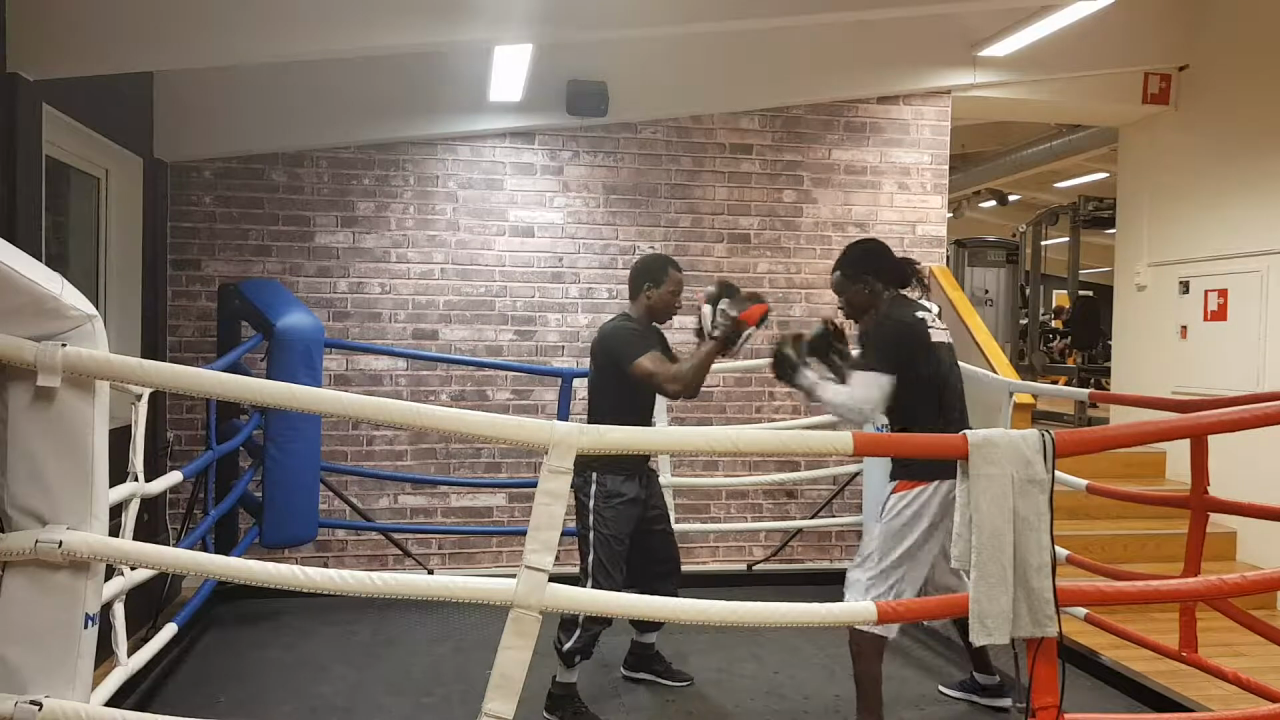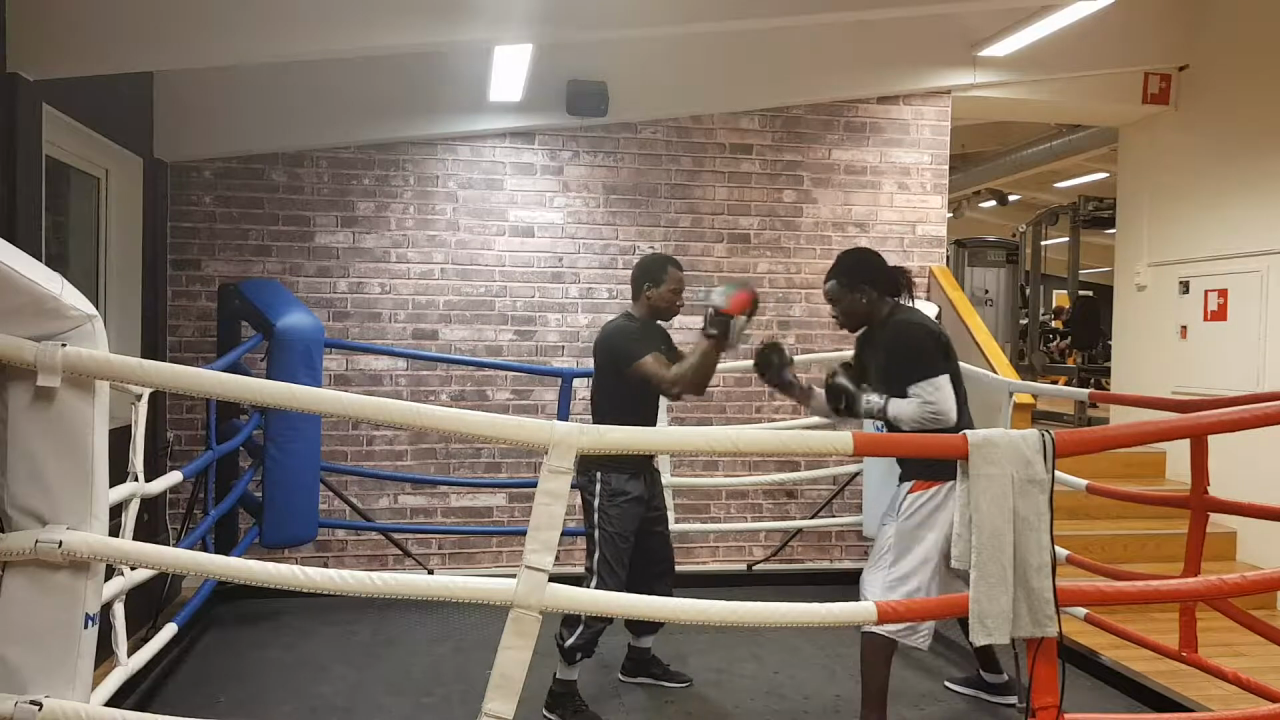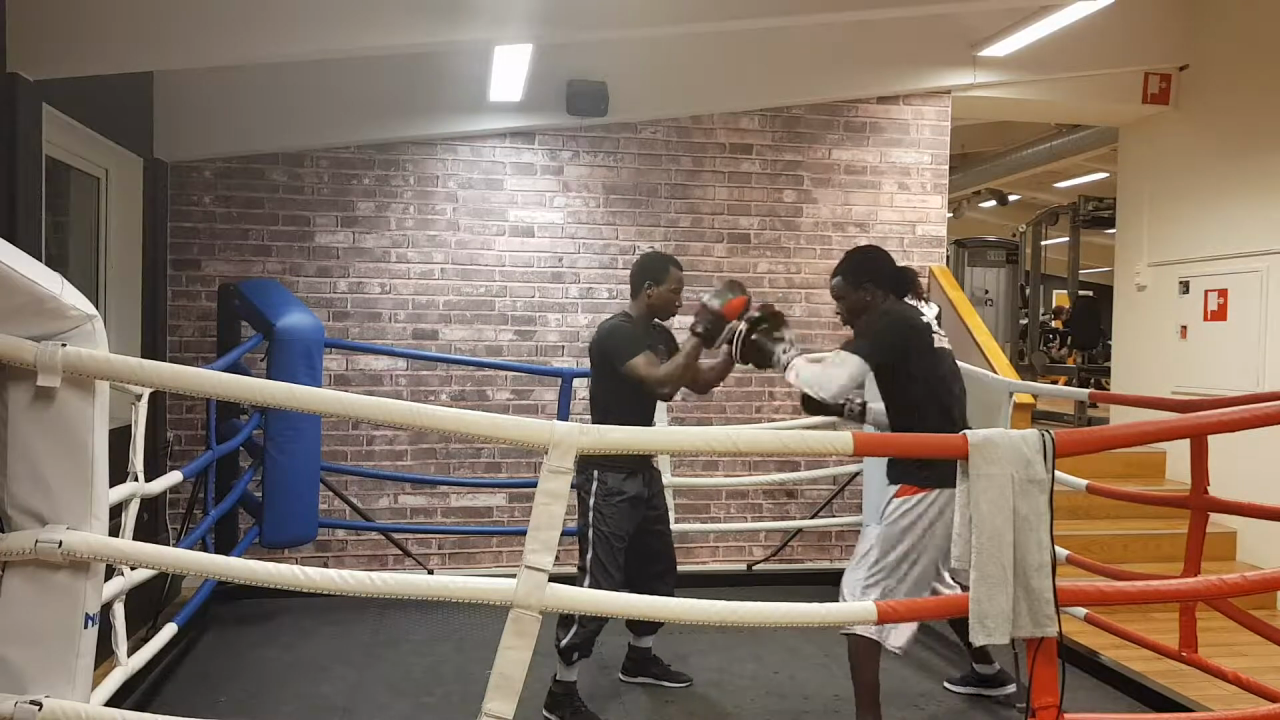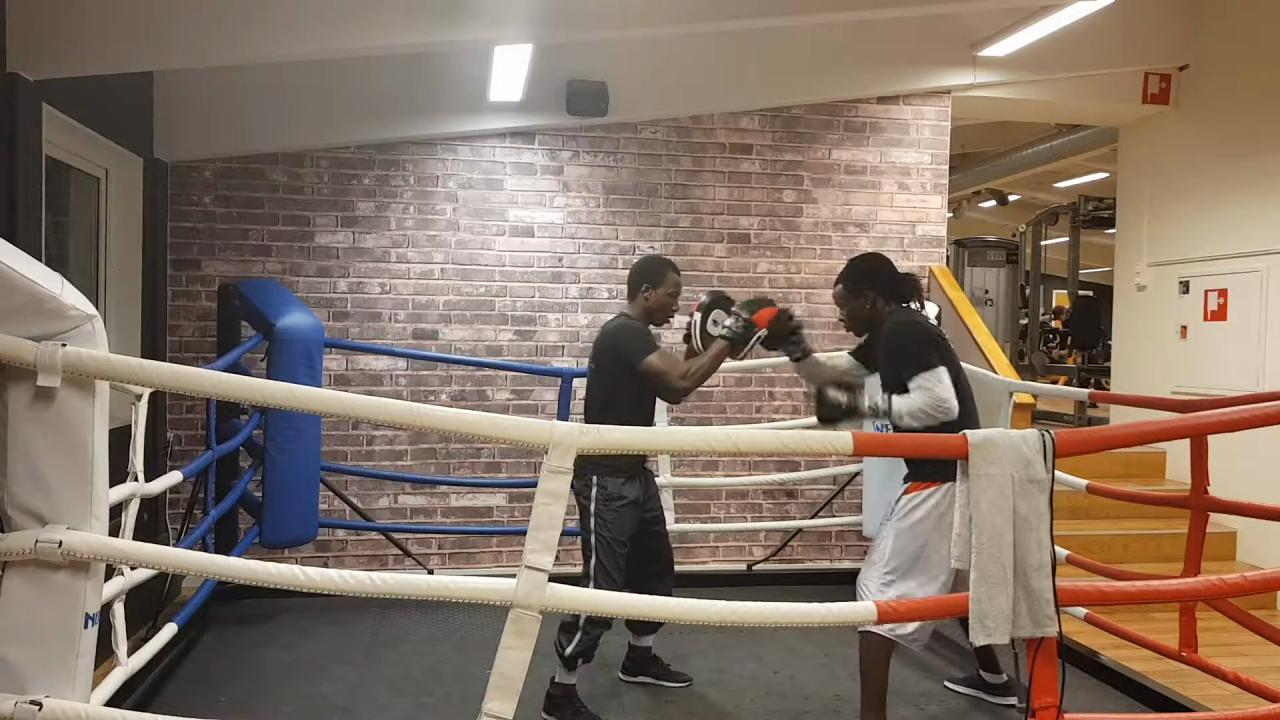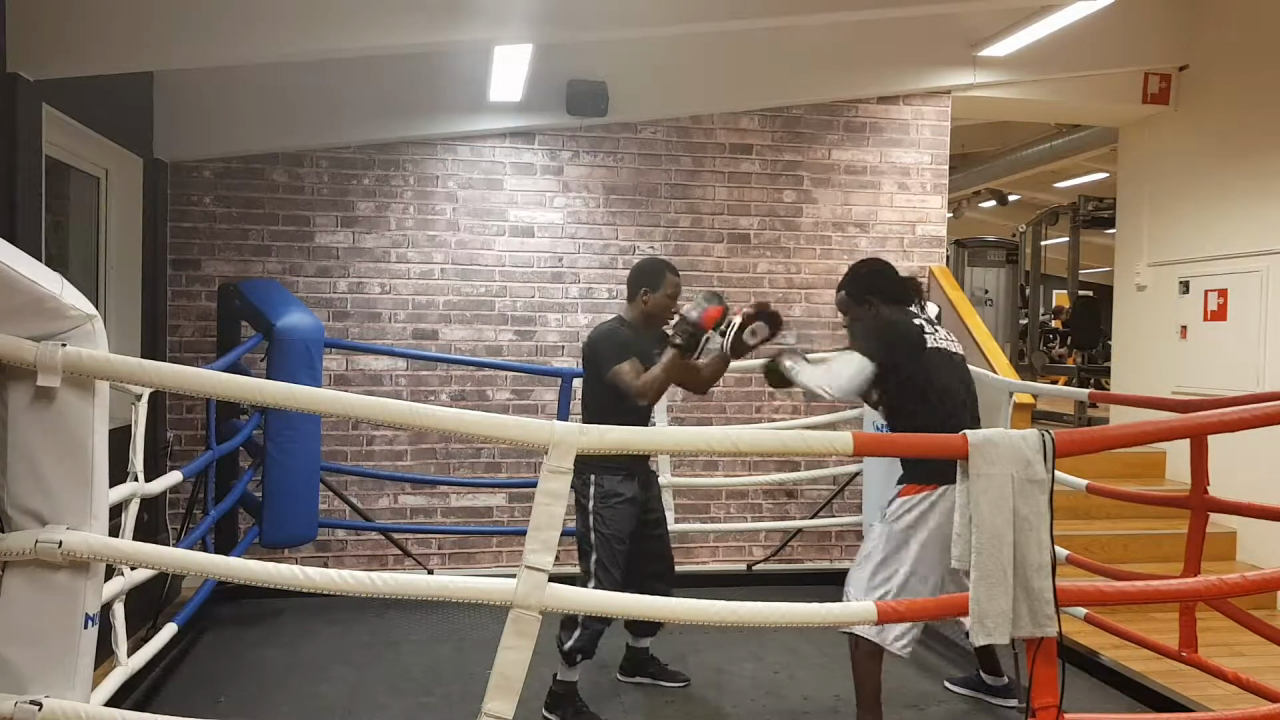
dt=0.3s
person 1, frame 1
left shoulder: (888, 324)
right shoulder: (917, 316)
left elbow: (858, 406)
right elbow: (904, 395)
left wrist: (803, 374)
right wrist: (839, 359)
left hip: (923, 477)
right hip: (955, 471)
left knee: (868, 592)
right knee: (945, 580)
right ankle: (986, 681)
person 1, frame 2
left shoulder: (910, 332)
right shoulder: (876, 336)
left elbow: (938, 413)
right elbow: (840, 405)
left wrist: (867, 403)
right wrist: (788, 381)
left hip: (938, 476)
right hip: (942, 474)
left knee: (884, 593)
right knee: (949, 578)
right ankle: (994, 678)
person 1, frame 3
left shoulder: (888, 324)
right shoulder: (913, 324)
left elbow: (832, 385)
left wrist: (775, 352)
right wrist: (852, 407)
left hip: (925, 482)
right hip: (952, 476)
left knee: (864, 593)
right knee: (932, 578)
right ankle: (988, 671)
person 1, frame 4
left shoulder: (903, 330)
right shoulder: (891, 332)
left elbow: (939, 406)
right elbow: (842, 376)
left wrist: (865, 404)
right wrist: (799, 352)
left hip: (939, 479)
right hip: (962, 474)
left knee: (880, 593)
right knee: (954, 578)
right ankle: (994, 678)
person 1, frame 5
left shoulder: (885, 328)
right shoulder: (937, 332)
left elbow: (837, 384)
left wrist: (788, 365)
right wrist: (873, 391)
left hip: (931, 482)
left knee: (868, 595)
right knee: (959, 579)
right ankle: (994, 678)
person 2, frame 1
left shoulder: (652, 334)
right shoulder: (618, 335)
left elbow: (691, 386)
right elbow: (674, 384)
left wrist: (714, 331)
right wrist: (718, 338)
left hip: (637, 470)
right hip: (604, 476)
left knee: (661, 568)
right knee: (601, 584)
left ankle: (642, 655)
person 2, frame 2
left shoulder: (655, 335)
right shoulder: (618, 334)
left elbow: (694, 386)
right elbow: (674, 383)
left wrist: (718, 336)
right wrist: (712, 333)
left hip: (641, 470)
right hip: (609, 475)
left knee: (656, 571)
right knee: (604, 583)
left ankle: (639, 659)
person 2, frame 3
left shoulder: (658, 334)
right shoulder: (615, 333)
left elbow: (702, 383)
right elbow: (663, 385)
left wrist: (735, 347)
right wrist: (704, 334)
left hip: (641, 471)
right hip: (607, 475)
left knee: (657, 570)
right knee: (600, 583)
left ankle: (639, 659)
person 2, frame 4
left shoulder: (641, 335)
right shoulder: (621, 333)
left elbow: (673, 393)
right elbow: (680, 381)
left wrist: (723, 341)
right wrist: (727, 340)
left hip: (634, 472)
right hip: (604, 477)
left knee: (655, 569)
right knee: (604, 585)
left ankle: (640, 659)
person 2, frame 5
left shoulder: (655, 338)
right shoulder: (608, 338)
left elbow: (701, 382)
right elbow: (642, 394)
left wrist: (736, 341)
right wrist: (682, 344)
left hip: (637, 472)
right hip: (603, 477)
left knee: (654, 570)
right knee: (602, 582)
left ankle: (637, 659)
